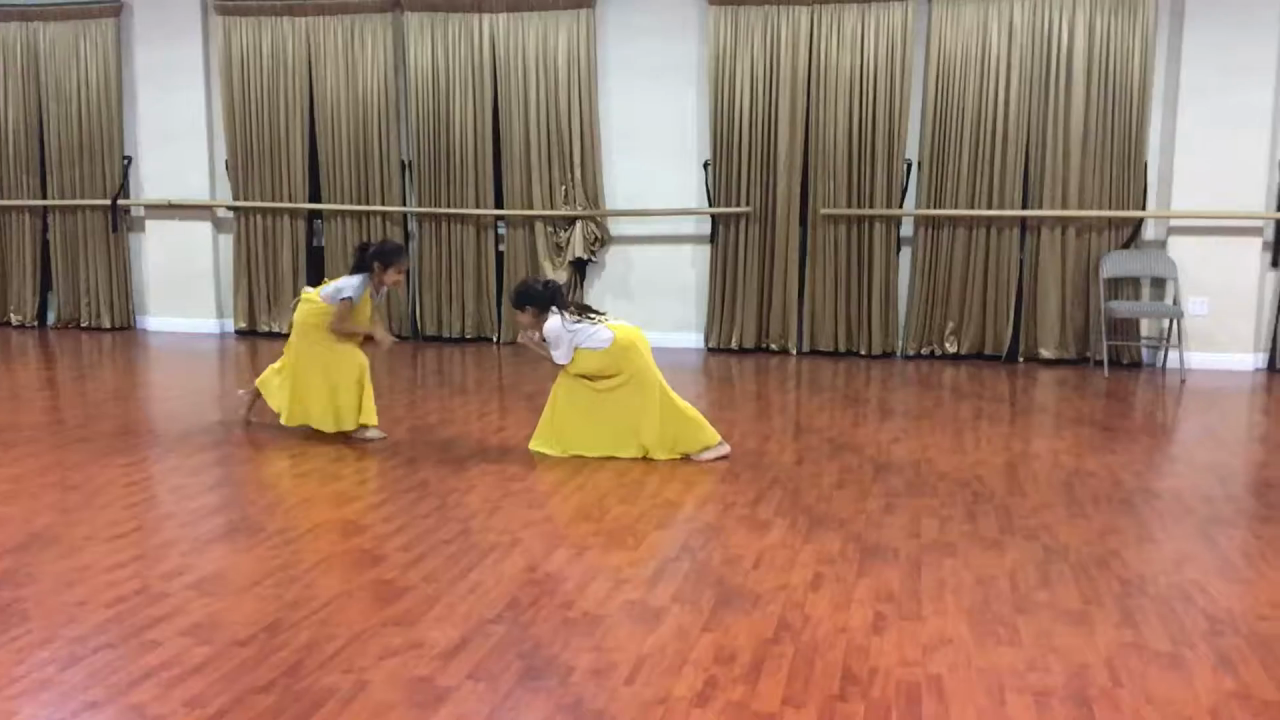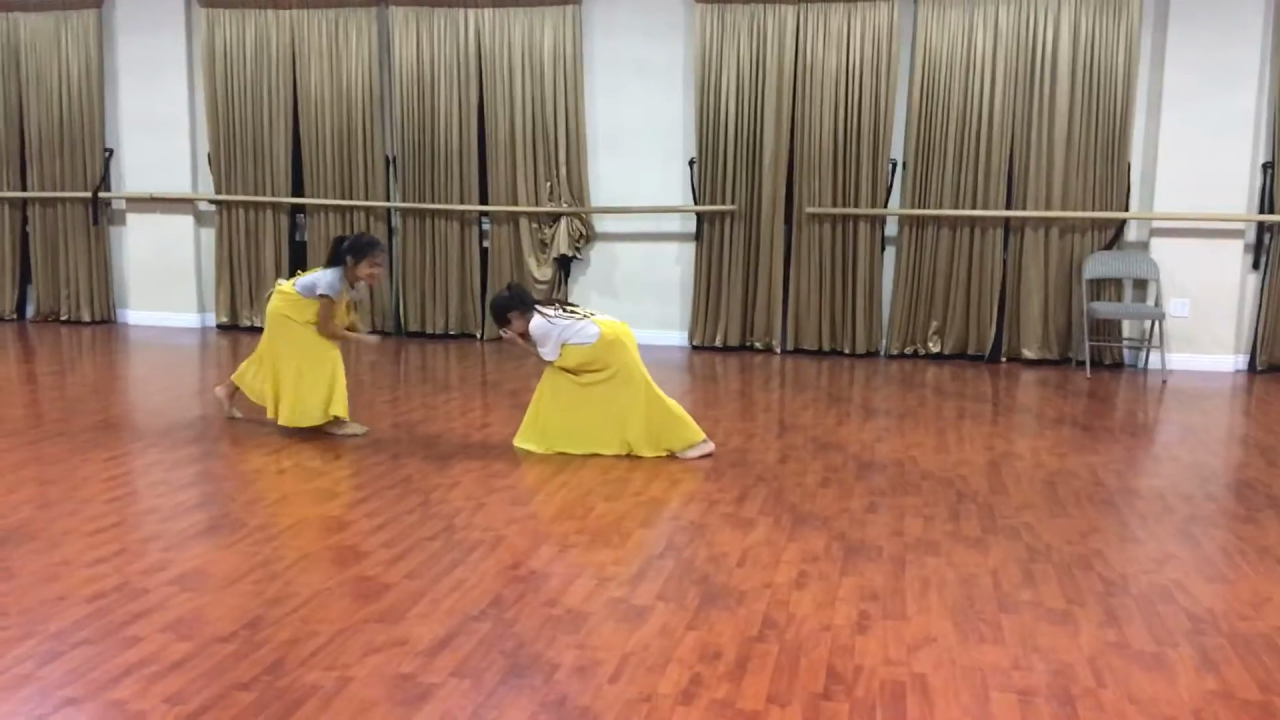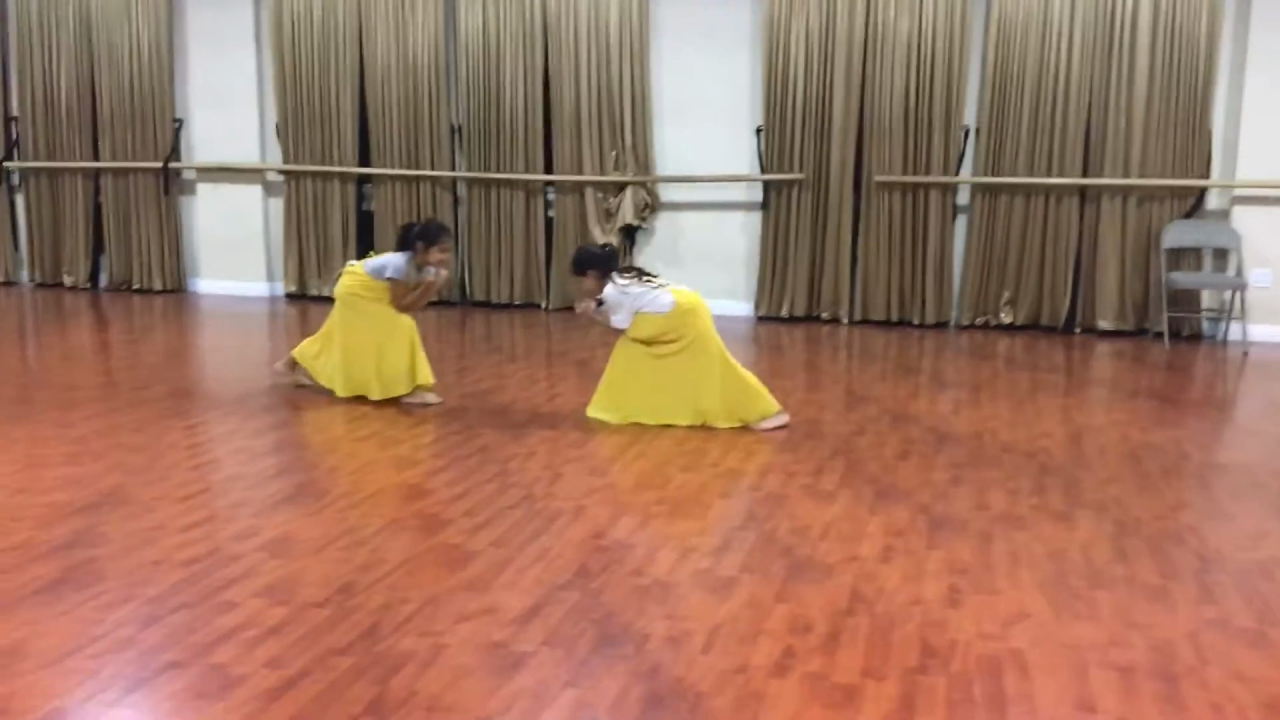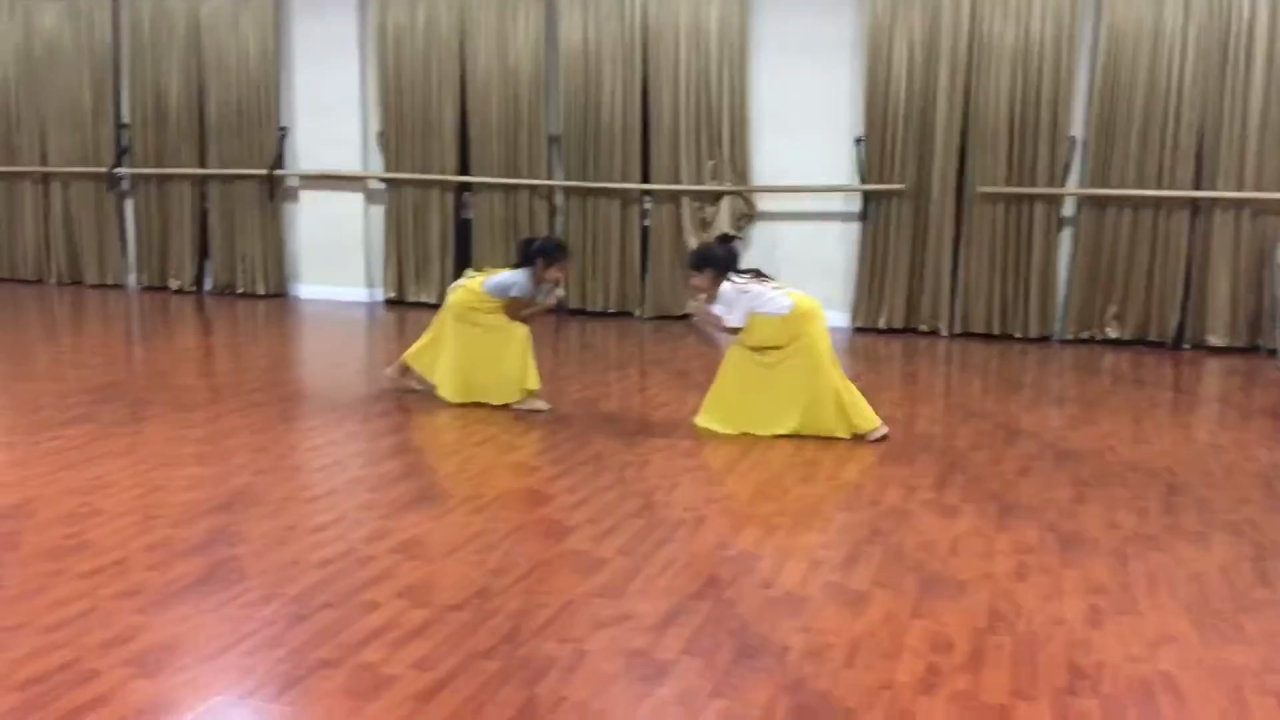
dt=0.5s
person 1, frame 1
left shoulder: (552, 326)
right shoulder: (559, 314)
left elbow: (563, 361)
right elbow: (567, 350)
left wrist: (533, 345)
right wrist: (538, 342)
left hip: (624, 349)
right hip: (617, 348)
left knee: (654, 398)
right knee: (570, 383)
left ankle: (709, 443)
right ankle: (573, 437)
person 1, frame 2
left shoulder: (538, 325)
right shoulder: (543, 312)
left elbow: (550, 358)
right elbow: (552, 349)
left wrist: (519, 342)
right wrist: (523, 340)
left hip: (610, 344)
right hip: (604, 340)
left knee: (641, 396)
right knee: (557, 379)
left ankle: (694, 441)
right ankle: (556, 436)
person 1, frame 3
left shoulder: (612, 290)
right shoulder: (620, 279)
left elbow: (622, 327)
right elbow: (627, 311)
left wrist: (592, 312)
right wrist: (598, 305)
left hip: (684, 315)
right hip: (677, 314)
left knee: (715, 366)
right knee: (629, 348)
left ankle: (767, 413)
right ankle: (626, 405)
person 1, frame 4
left shoulder: (729, 289)
right shoulder: (734, 282)
left elbow: (733, 328)
right elbow: (739, 323)
left wrist: (702, 313)
right wrist: (706, 309)
left hip: (800, 320)
right hip: (784, 325)
left knee: (821, 374)
right knee: (742, 356)
left ankle: (868, 425)
person 2, frame 1
left shoulder: (379, 287)
right shoulder: (358, 287)
left elbow: (371, 315)
right elbow: (336, 325)
left wrist: (378, 331)
right wrist: (371, 330)
left hip: (316, 321)
right hip: (313, 321)
left knee: (295, 366)
right knee: (353, 364)
left ankle: (252, 396)
right ankle: (356, 425)
person 2, frame 2
left shoulder: (355, 281)
right shoulder: (332, 281)
left elbow: (346, 315)
right elbow: (325, 328)
left wrist: (360, 333)
right wrist: (359, 338)
left hip: (294, 313)
right hip: (287, 313)
left knee: (270, 360)
right knee: (323, 357)
left ankle: (227, 390)
right ankle: (331, 420)
person 2, frame 3
left shoulder: (426, 268)
right shoulder: (399, 264)
left elbow: (415, 304)
right elbow: (401, 305)
left wrist: (437, 285)
right wrist: (427, 286)
left hip: (369, 294)
right hip: (355, 292)
left knee: (339, 336)
right knee: (400, 327)
left ankle: (291, 365)
right ankle: (409, 389)
person 2, frame 4
left shoulder: (540, 282)
right shoulder: (522, 282)
left elbow: (522, 311)
right elbow: (515, 316)
left wrist: (549, 302)
right wrist: (545, 305)
left hip: (467, 301)
right hip: (467, 303)
left knee: (445, 342)
right knee: (516, 335)
left ankle: (400, 369)
right ankle: (519, 396)
